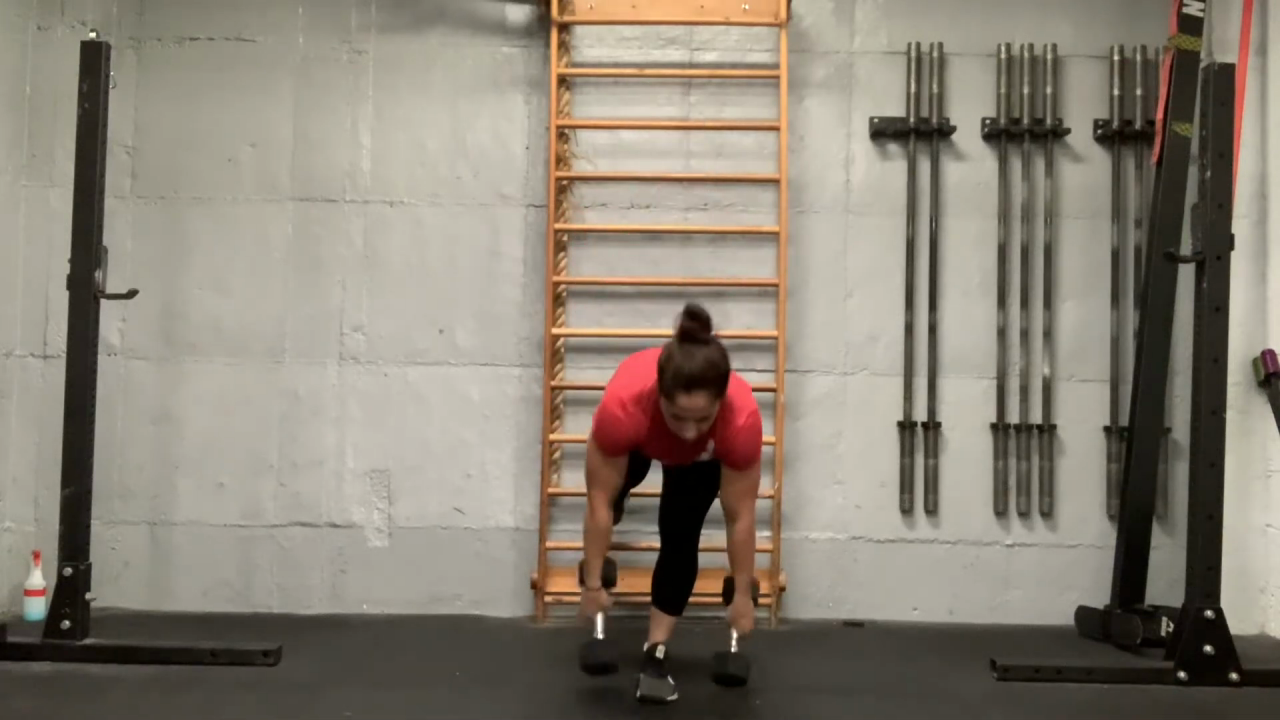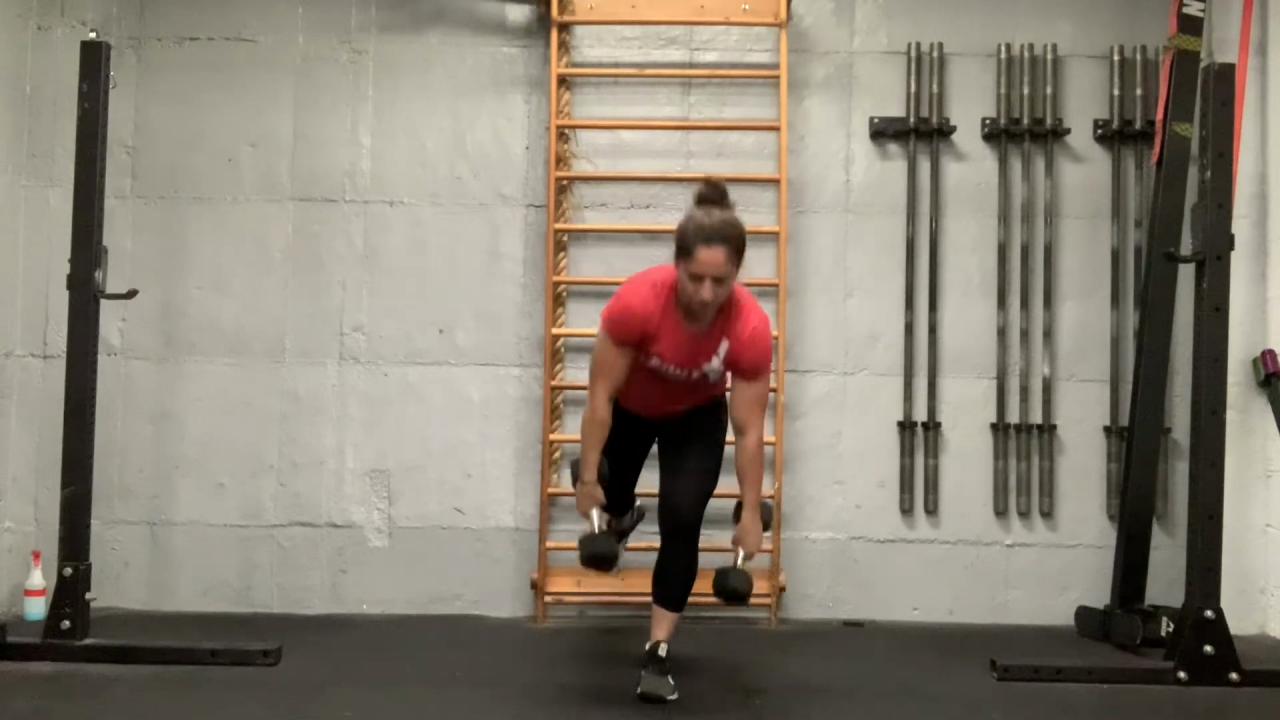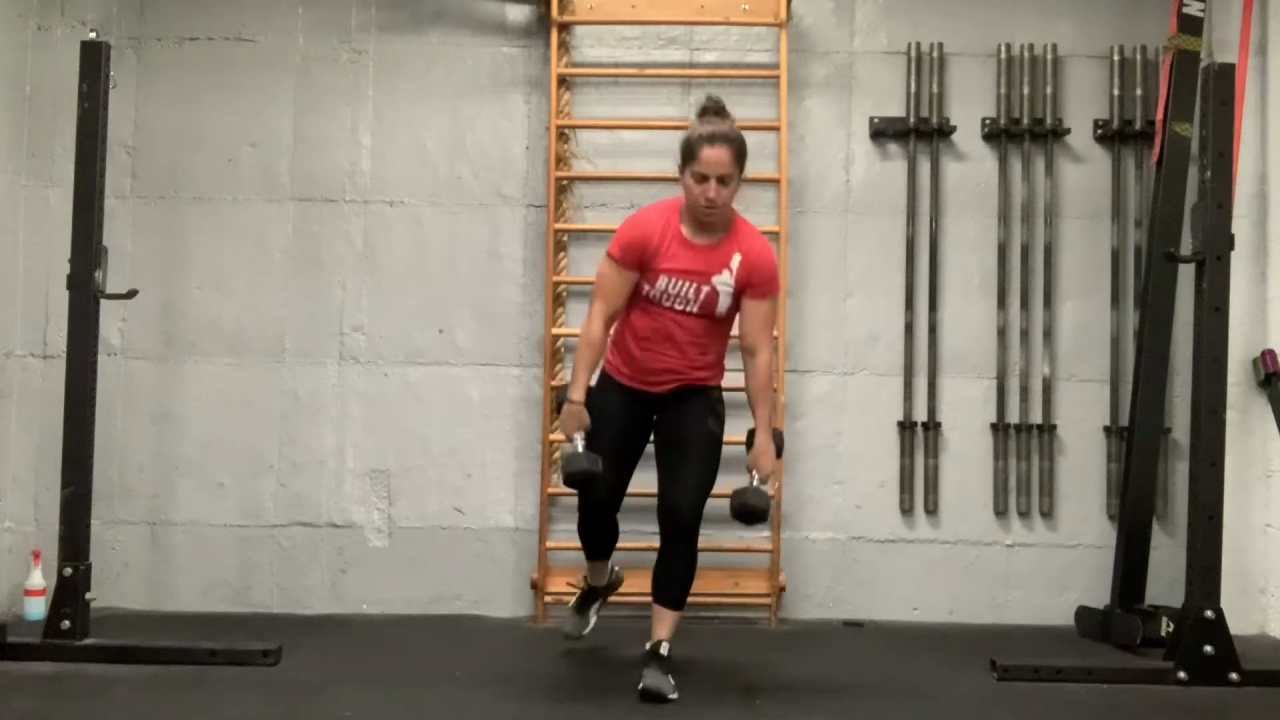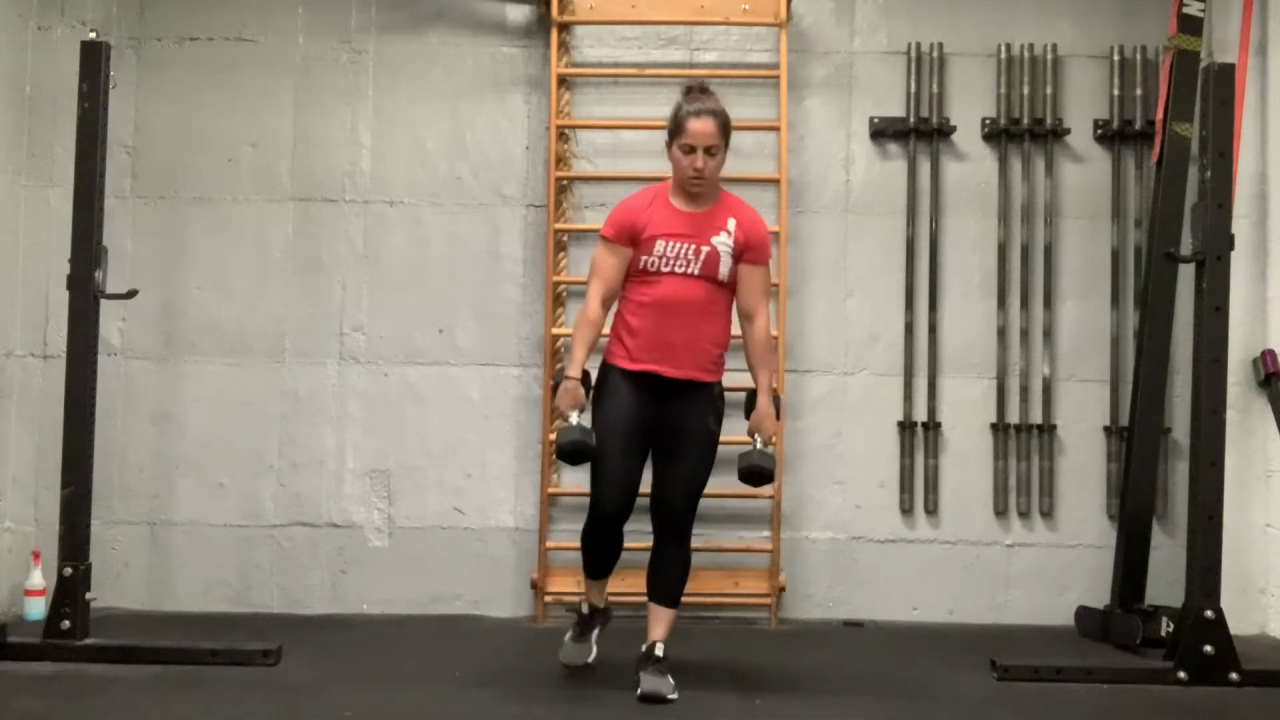
dt=0.3s
person 1, frame 1
left shoulder: (742, 419)
right shoulder: (623, 405)
left elbow: (740, 517)
right elbow: (599, 502)
left wrist: (742, 593)
right wrist: (593, 583)
left knee: (680, 534)
right knee: (616, 489)
left ankle: (656, 652)
person 1, frame 2
left shoulder: (751, 329)
right shoulder: (637, 300)
left elbow: (748, 429)
right elbow: (601, 394)
left wrist: (750, 515)
right wrist: (588, 476)
left hip: (698, 414)
right hip: (633, 409)
left knee: (680, 523)
right knee: (608, 503)
left ankle: (657, 651)
right ankle: (622, 512)
person 1, frame 3
left shoulder: (756, 254)
right shoulder: (642, 230)
left elbow: (758, 351)
right elbow: (600, 319)
left wrist: (763, 436)
right wrist: (577, 395)
left hip: (695, 397)
right hip: (623, 387)
left knee: (681, 521)
right knee: (594, 500)
left ankle: (658, 651)
right ankle: (598, 579)
person 1, frame 4
left shoulder: (746, 225)
right shoulder: (633, 212)
left elbow: (755, 318)
right elbow: (597, 299)
left wrist: (764, 395)
right wrist: (574, 371)
left hip: (697, 392)
right hip: (626, 379)
left knee: (674, 521)
right knee: (609, 507)
left ankle: (654, 651)
right ankle: (590, 609)
